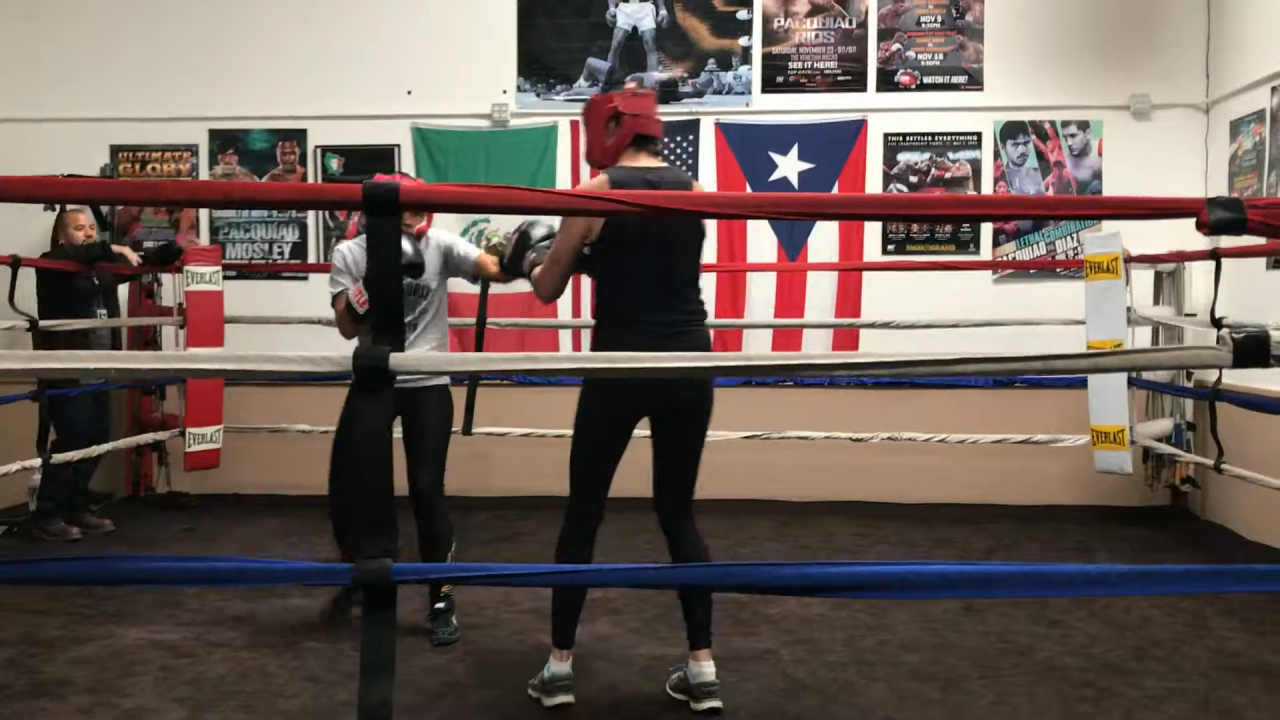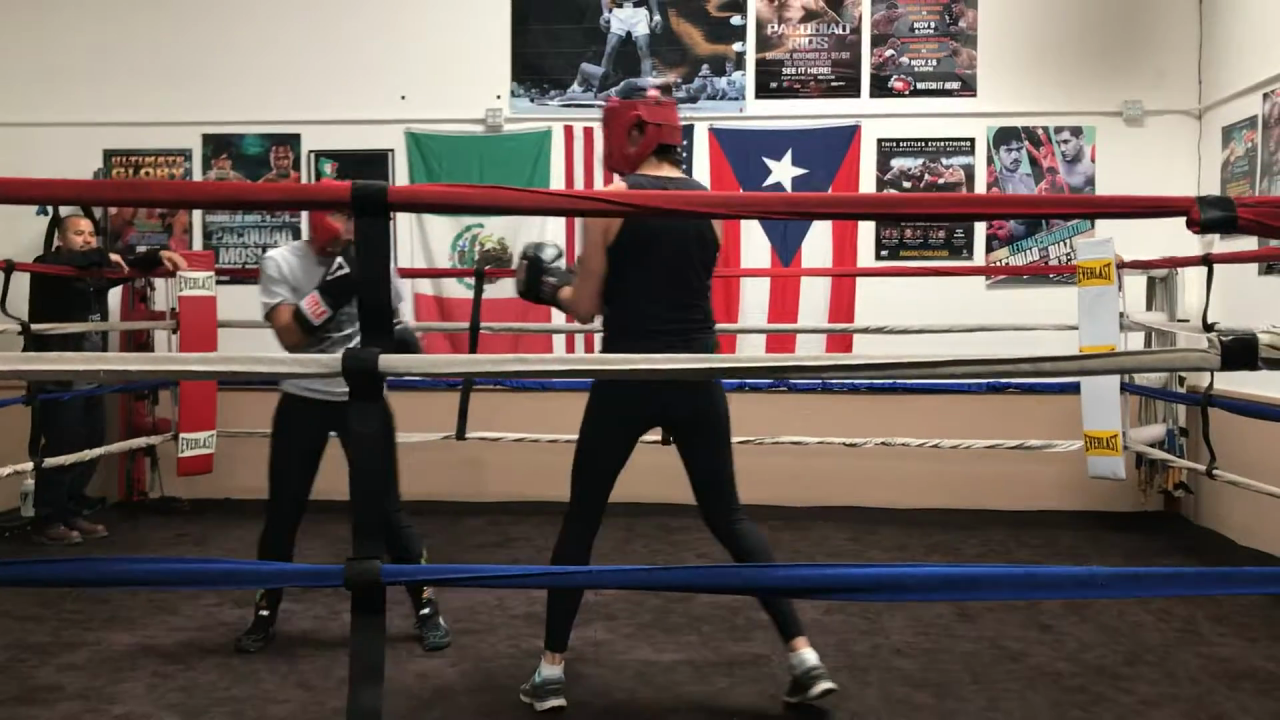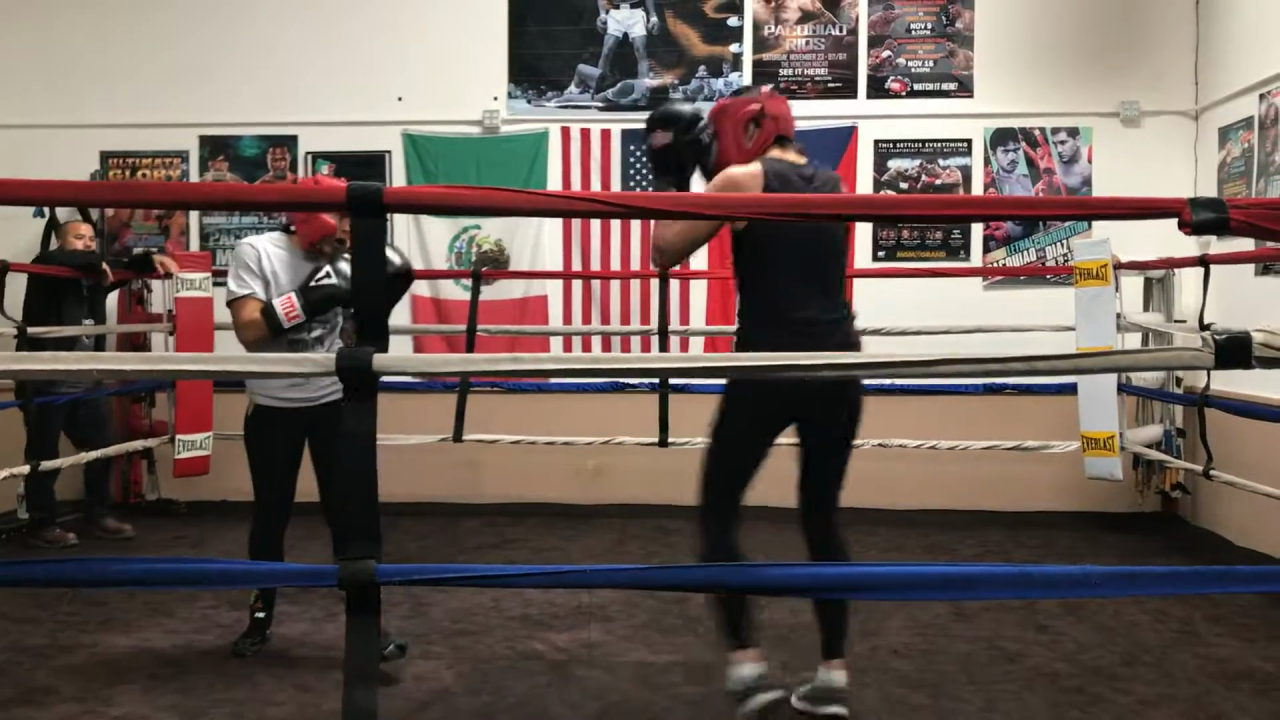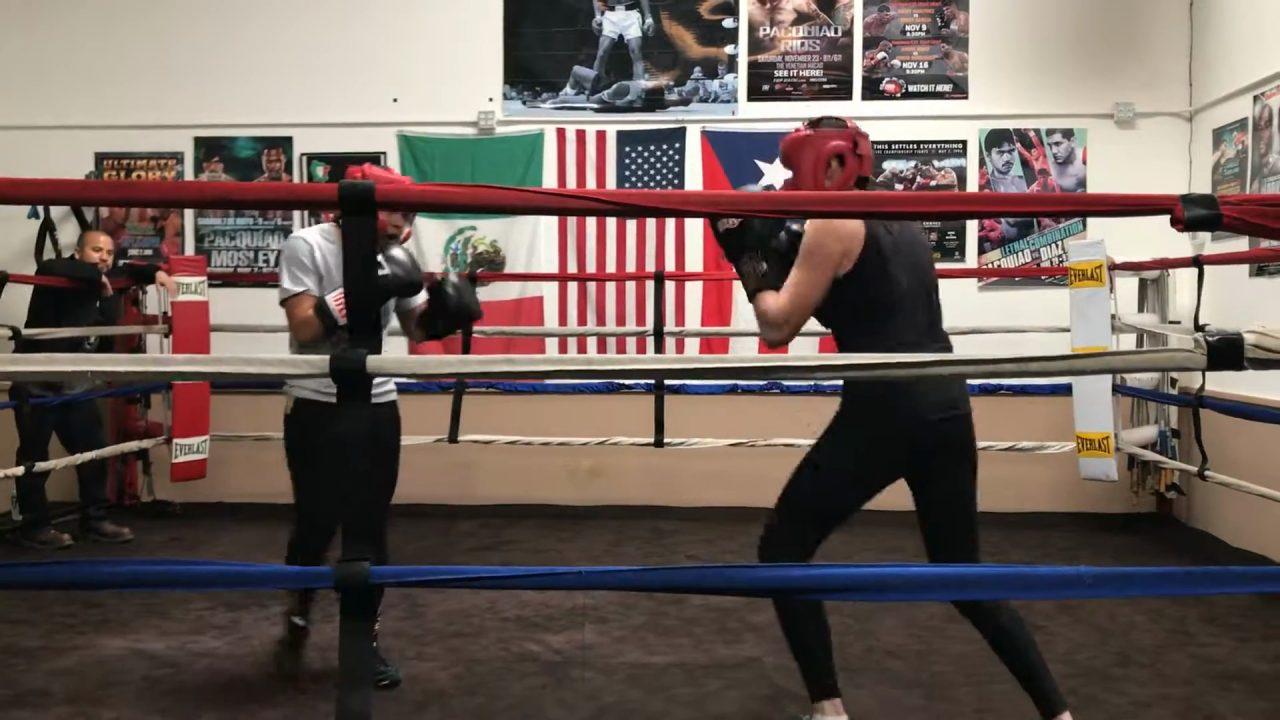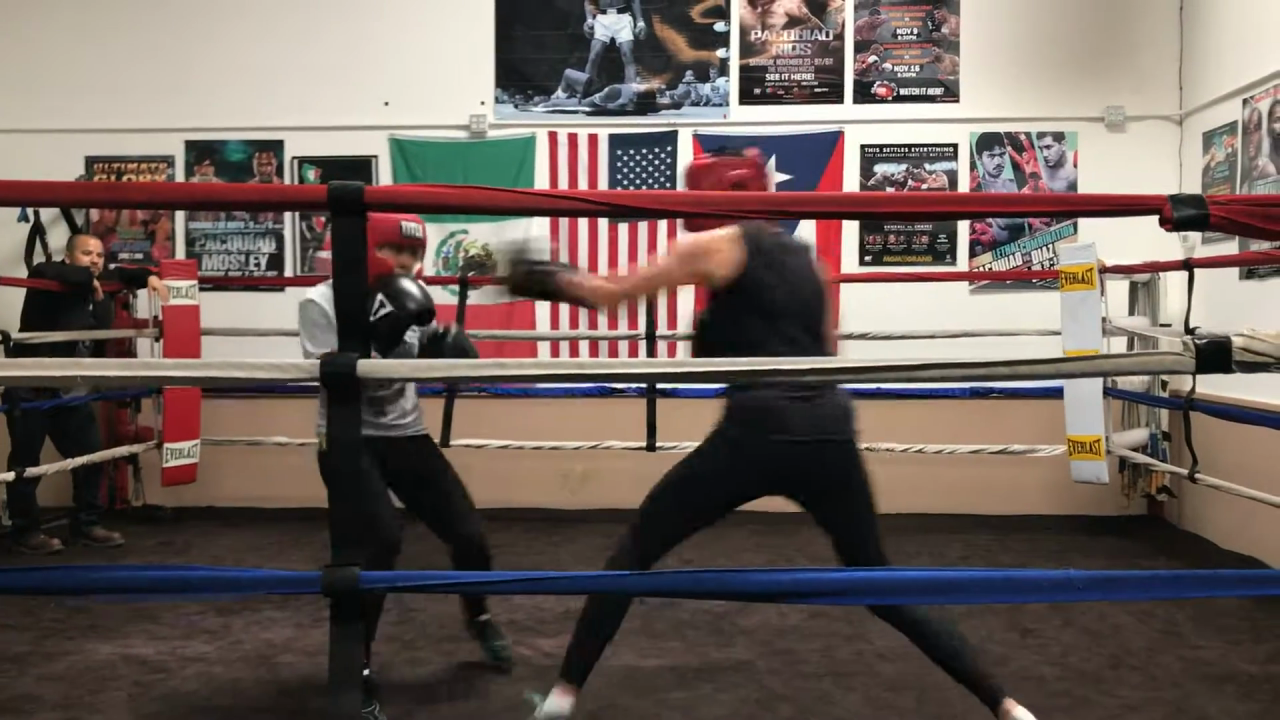
dt=0.4s
person 1, frame 1
left shoulder: (596, 191)
right shoulder: (692, 190)
left elbow: (548, 286)
left wrist: (526, 260)
left hip: (621, 367)
right hip: (688, 363)
left knee: (582, 514)
right knee: (678, 515)
left ankle: (560, 667)
right ankle: (702, 669)
person 1, frame 2
left shoulder: (611, 200)
left elbow: (586, 304)
left wrist: (549, 286)
left hip: (629, 379)
right hip: (696, 378)
left knee: (580, 522)
right knee: (729, 522)
left ankle: (551, 670)
right ankle: (805, 658)
person 1, frame 3
left shoulder: (742, 180)
right shoulder: (833, 184)
left elbow: (660, 252)
left wrist: (665, 178)
left hip: (770, 370)
right hip: (840, 366)
left knee: (716, 515)
right knee: (821, 520)
left ankle: (747, 667)
person 1, frame 4
left shoulder: (833, 225)
right shoulder: (906, 226)
left elbow: (778, 328)
left wrist: (751, 261)
right wrist: (788, 255)
left hip: (883, 412)
right hip: (947, 409)
left knee: (782, 550)
person 1, frame 5
left shoulder: (718, 246)
right shoulder: (806, 256)
left elbow: (612, 289)
left wrist: (543, 276)
left hip: (758, 434)
right hip: (828, 433)
left knee: (636, 552)
person 2, frame 1
left shoulder: (440, 244)
right shoulder: (348, 254)
left elbow: (493, 268)
right elbow: (348, 325)
right wrist: (368, 281)
left hip: (427, 387)
left knee: (426, 492)
right knee: (347, 486)
left ankle: (441, 599)
person 2, frame 2
right shoulder: (282, 263)
right elbow: (290, 336)
left wrist: (397, 335)
right wrist: (332, 290)
right hip: (303, 401)
left knee: (385, 503)
right knee: (283, 508)
left ankle: (425, 604)
right ankle: (266, 612)
person 2, frame 3
left shoulder: (341, 264)
right shoulder: (256, 252)
right elbow: (249, 332)
left wrist: (389, 291)
right wrist: (308, 299)
left hip: (335, 403)
right hip: (272, 407)
left knee: (353, 512)
right knee: (270, 514)
right ankle: (261, 615)
person 2, frame 4
left shoulder: (393, 257)
right shoulder: (308, 245)
left elbow: (419, 323)
right elbow: (305, 329)
left wrist: (449, 309)
left hip: (378, 404)
right hip: (315, 404)
left knee: (368, 526)
right knee: (316, 522)
right ankle: (299, 619)
person 2, frame 5
left shoulder: (409, 298)
right shoulder: (323, 302)
left elbow: (425, 360)
left wrist: (450, 345)
right wrist: (380, 333)
left hip: (407, 436)
left knee: (470, 538)
right knee: (380, 542)
left ankle: (479, 618)
right ankle: (357, 670)
person 3, frame 1
left shoulder: (101, 265)
right shoulder: (52, 264)
left elbow: (136, 261)
right elbow: (71, 258)
right wrist: (110, 250)
left knee: (94, 442)
right knee: (71, 442)
left ankle: (75, 509)
right ankle: (47, 516)
person 3, frame 2
left shoulder: (97, 270)
right shoulder: (46, 268)
left elbow: (130, 265)
right elbow: (64, 262)
left wrist: (159, 256)
right wrist: (102, 256)
left hip: (89, 378)
right hip: (54, 379)
left knee: (90, 448)
right knee: (58, 450)
left ankle: (70, 514)
right ankle: (47, 522)
person 3, frame 3
left shoulder: (96, 274)
right shoulder: (46, 269)
left elbow: (125, 266)
right elbow: (51, 259)
left wrist: (153, 259)
right wrist: (93, 261)
left hip: (84, 383)
right hip: (44, 382)
left knee: (101, 448)
right knee: (43, 456)
left ankle: (99, 515)
right ankle: (42, 525)
person 3, frame 4
left shoulder: (108, 282)
right shoulder: (57, 277)
left elbow: (131, 272)
right elbow: (50, 269)
left wrist: (156, 273)
right wrist: (95, 275)
left hip: (79, 388)
right hip: (36, 385)
left knee: (95, 452)
right knee: (34, 458)
left ankle: (95, 519)
right ankle: (35, 527)
person 3, frame 5
left shoulder: (101, 285)
right shoulder: (48, 281)
left elbow: (121, 275)
right elbow: (43, 272)
left wrist: (148, 277)
right wrist: (87, 279)
left hip: (73, 393)
right hip: (30, 390)
left knee: (90, 456)
right knee: (25, 463)
left ankle: (86, 524)
right ankle: (25, 532)
